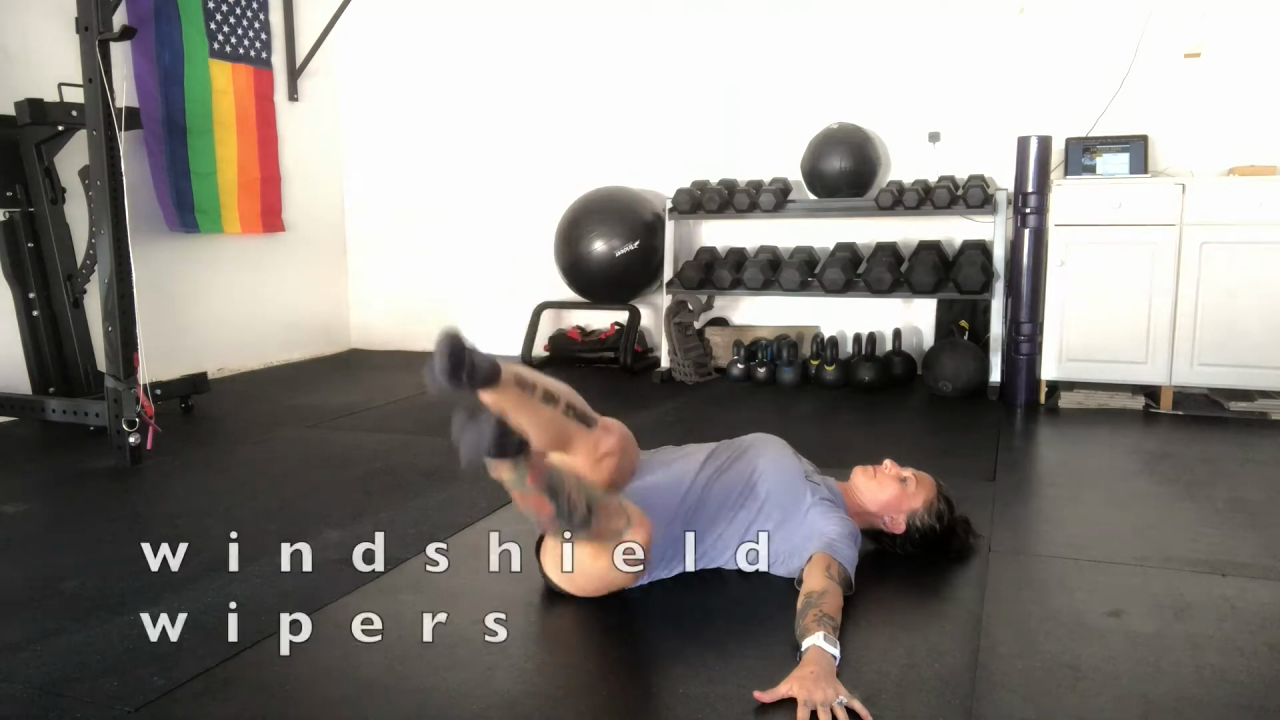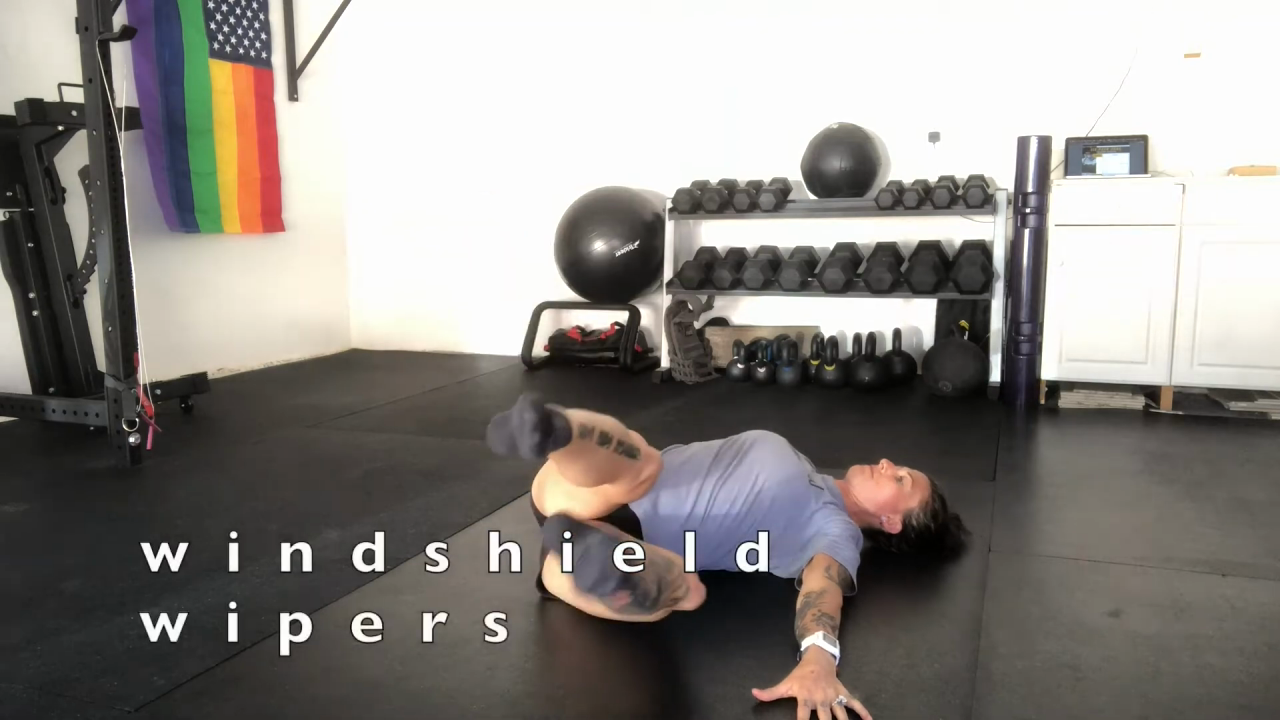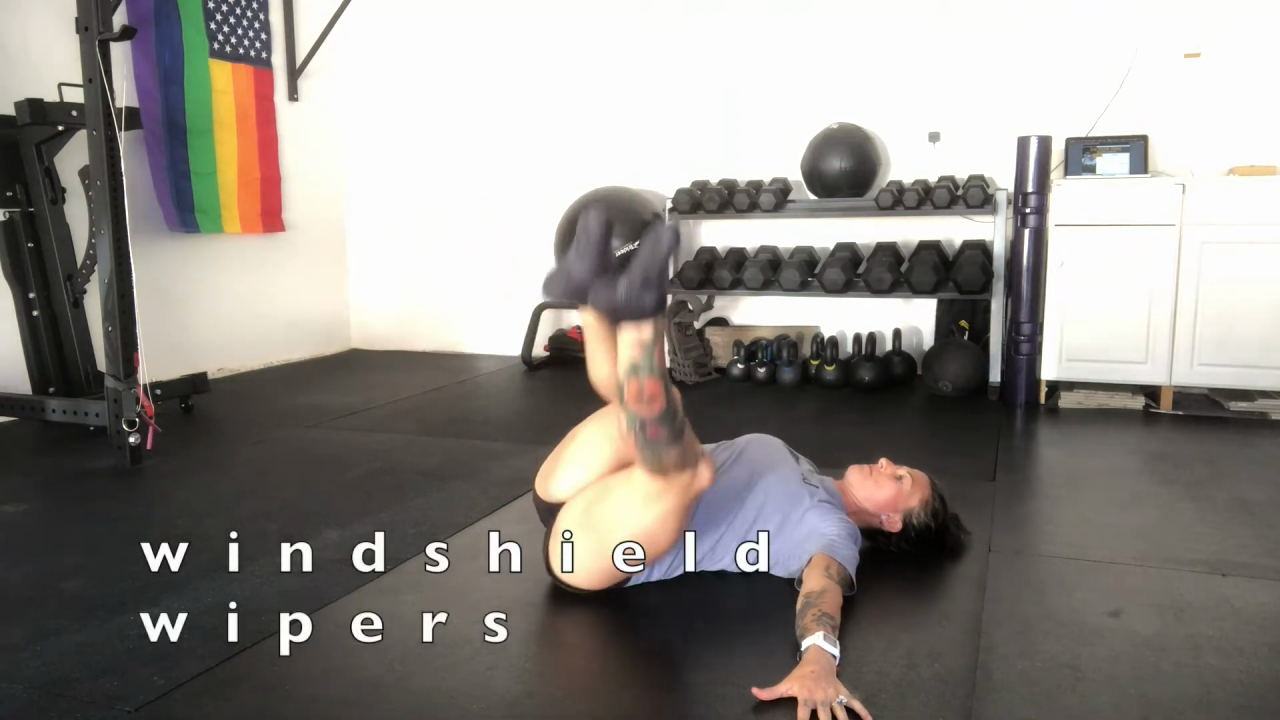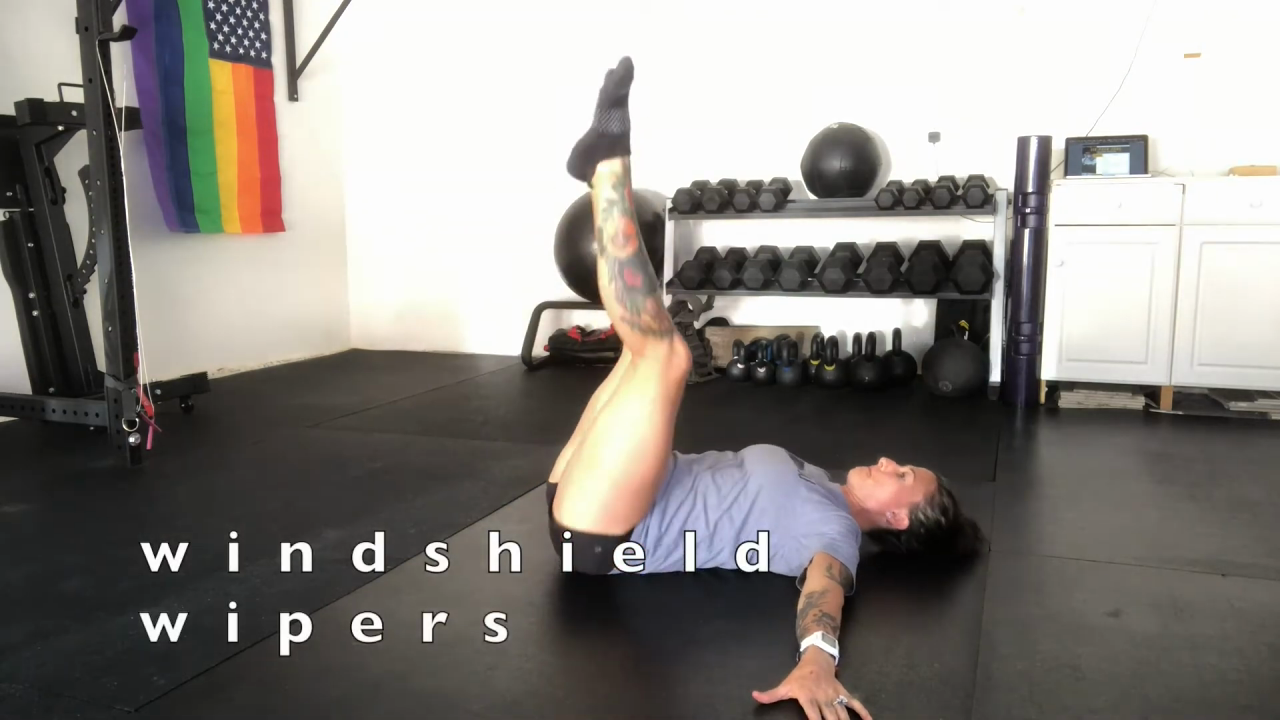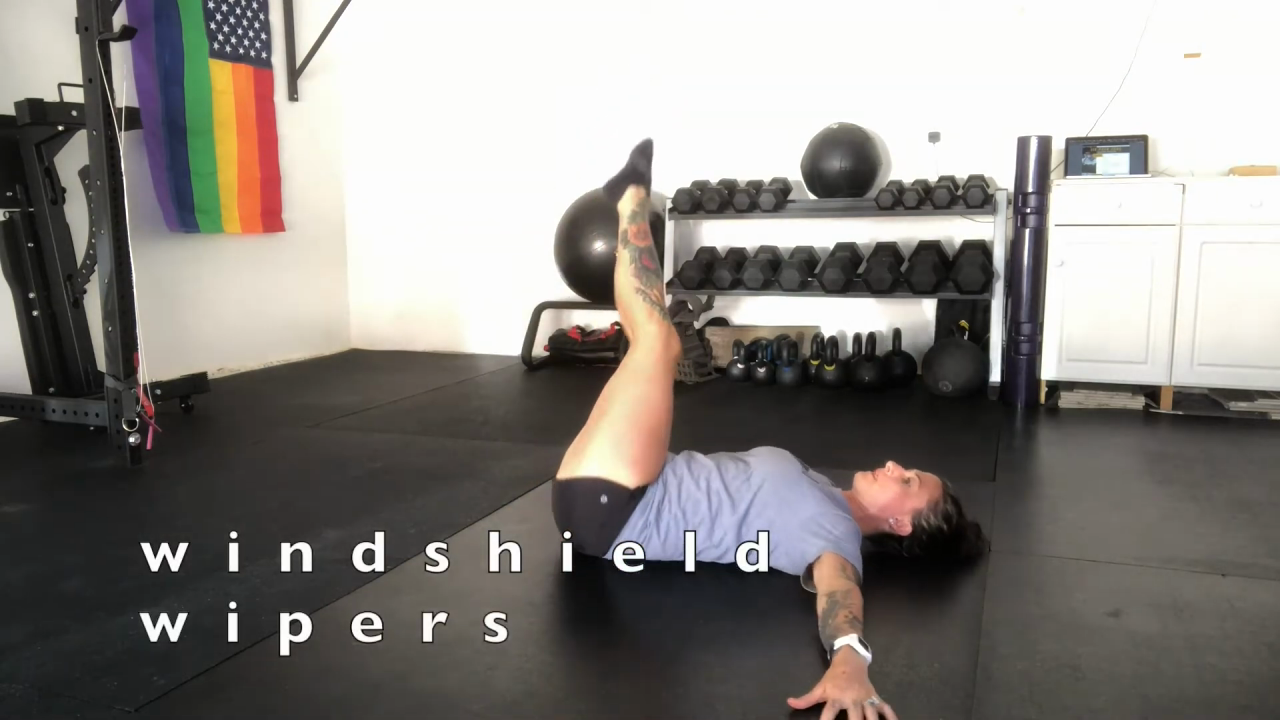
dt=0.5s
person 1, frame 1
left shoulder: (836, 532)
right shoulder: (810, 480)
left elbow: (822, 595)
left wrist: (817, 658)
left knee: (630, 530)
right knee: (605, 443)
left ankle: (506, 454)
right ankle: (482, 374)
person 1, frame 2
left shoulder: (836, 534)
right shoulder: (795, 471)
left elbow: (821, 595)
left wrist: (816, 662)
right hip: (603, 494)
left knee: (678, 586)
right knee: (636, 461)
person 1, frame 3
left shoulder: (833, 532)
right shoulder: (799, 473)
left elbow: (822, 597)
left wrist: (818, 659)
left knee: (689, 467)
left ankle: (637, 316)
person 1, frame 4
left shoulder: (835, 531)
right shoulder: (815, 482)
left elbow: (823, 591)
left wrist: (817, 660)
left hip: (596, 532)
right hip: (584, 509)
left knee: (665, 352)
right knee: (649, 347)
person 1, frame 5
left shoulder: (837, 535)
right shoulder: (823, 495)
left elbow: (837, 589)
left wrist: (850, 659)
left hip: (603, 504)
right hip: (603, 505)
left knee: (656, 336)
